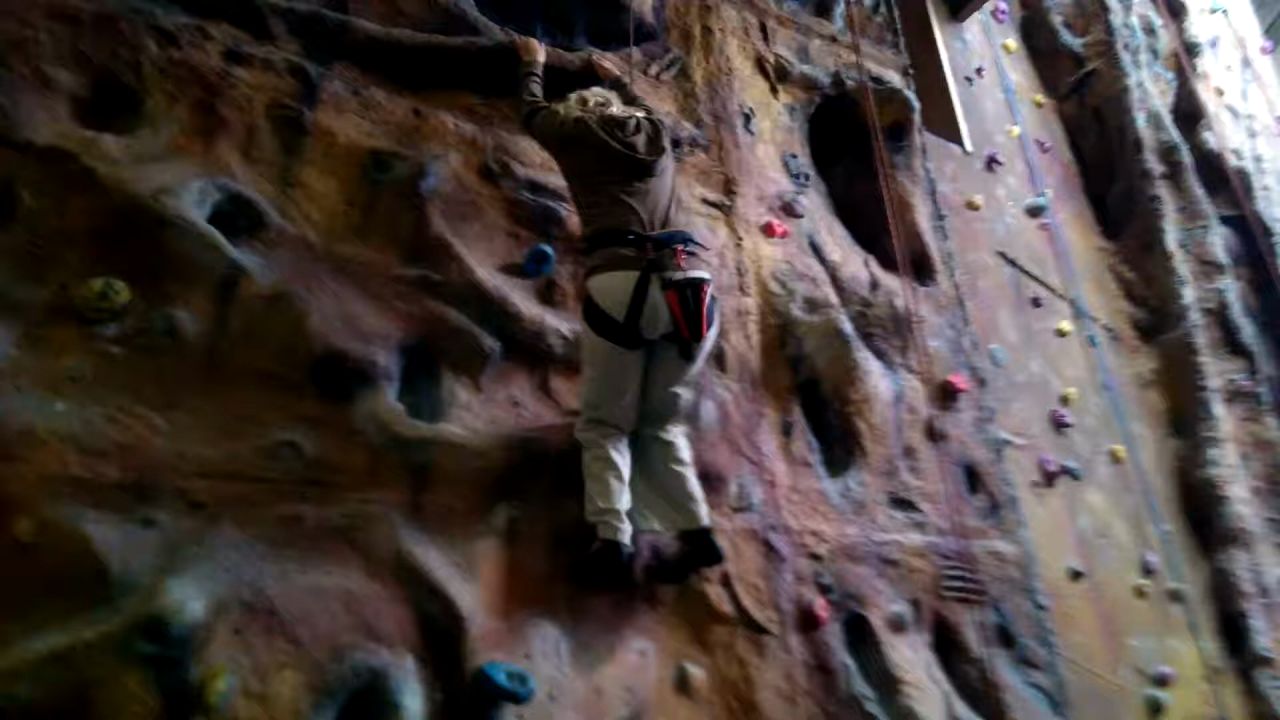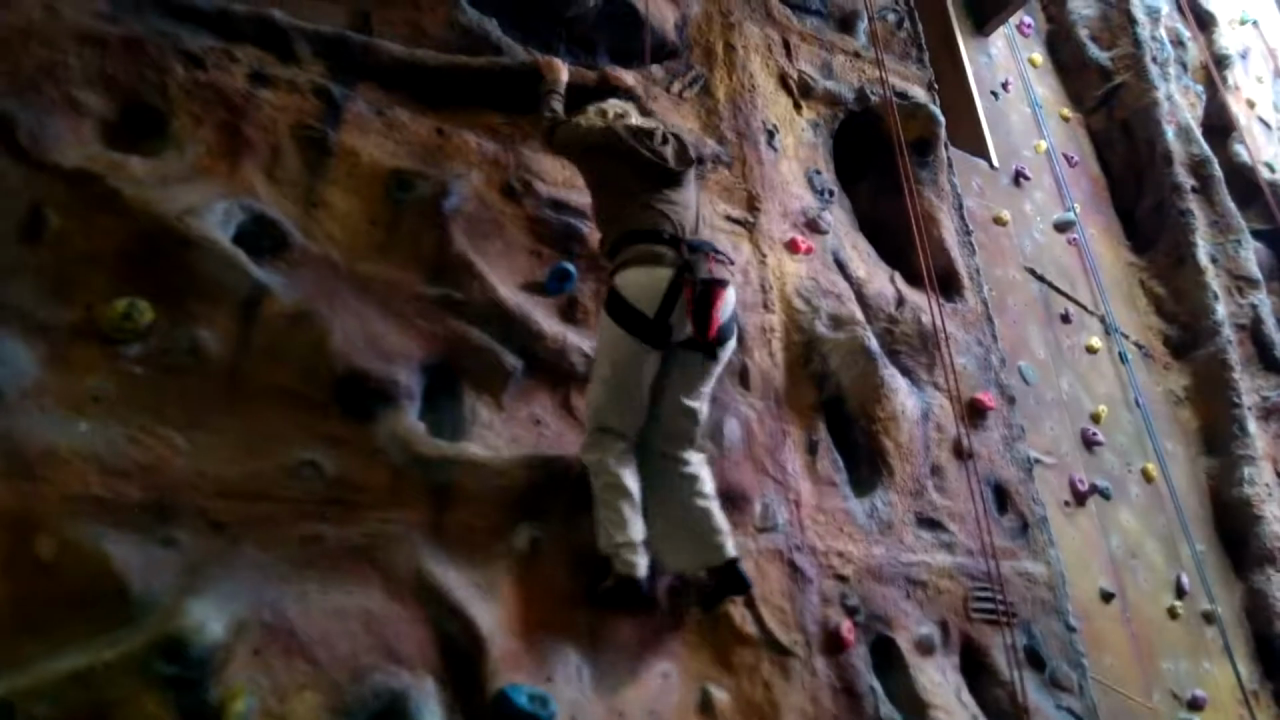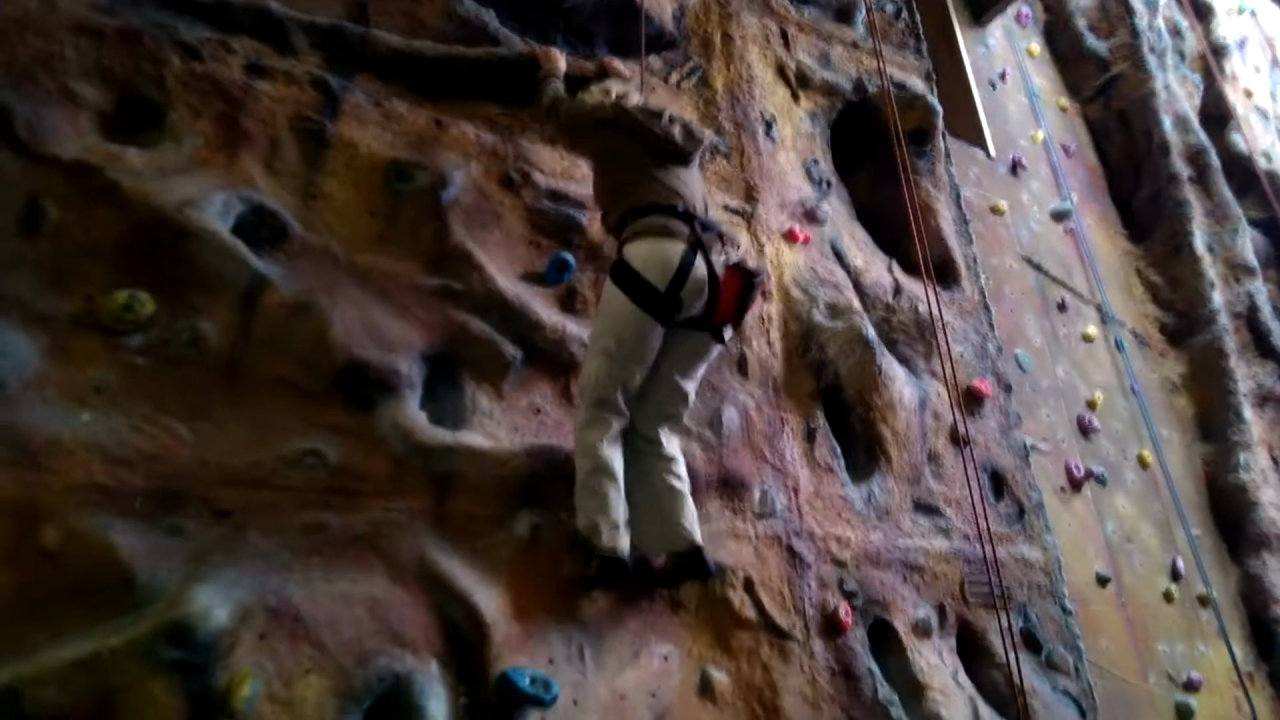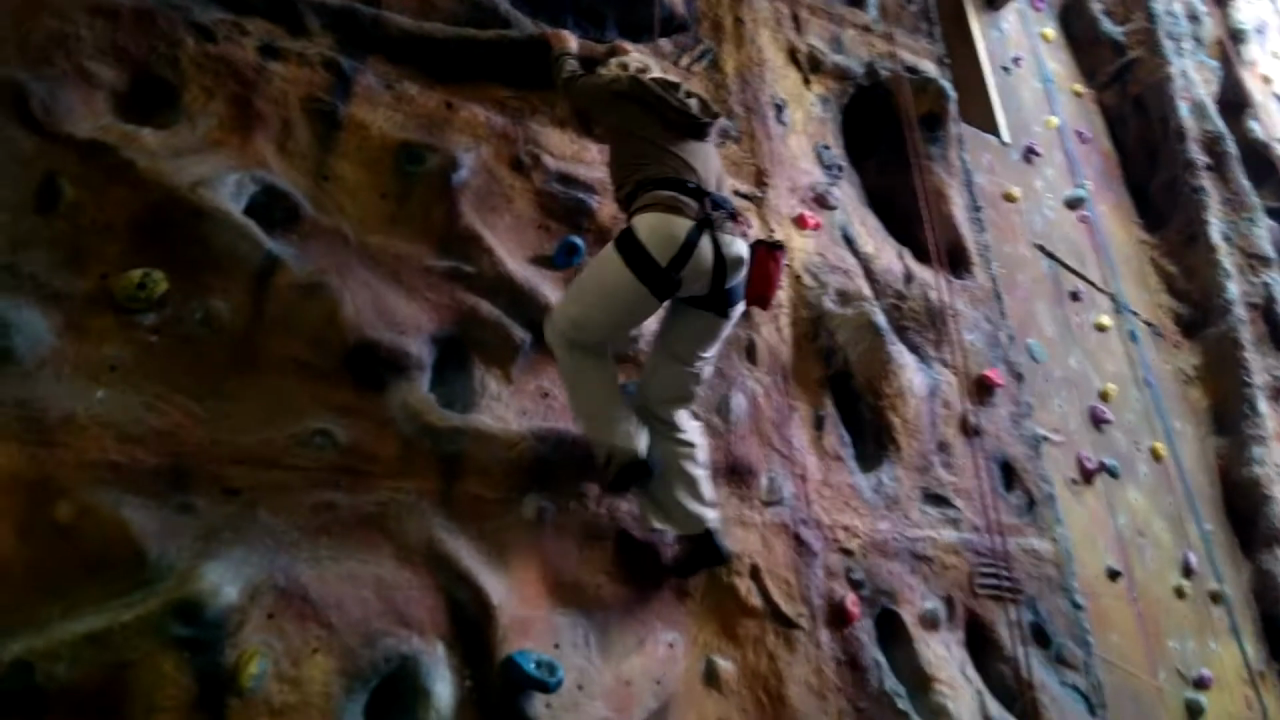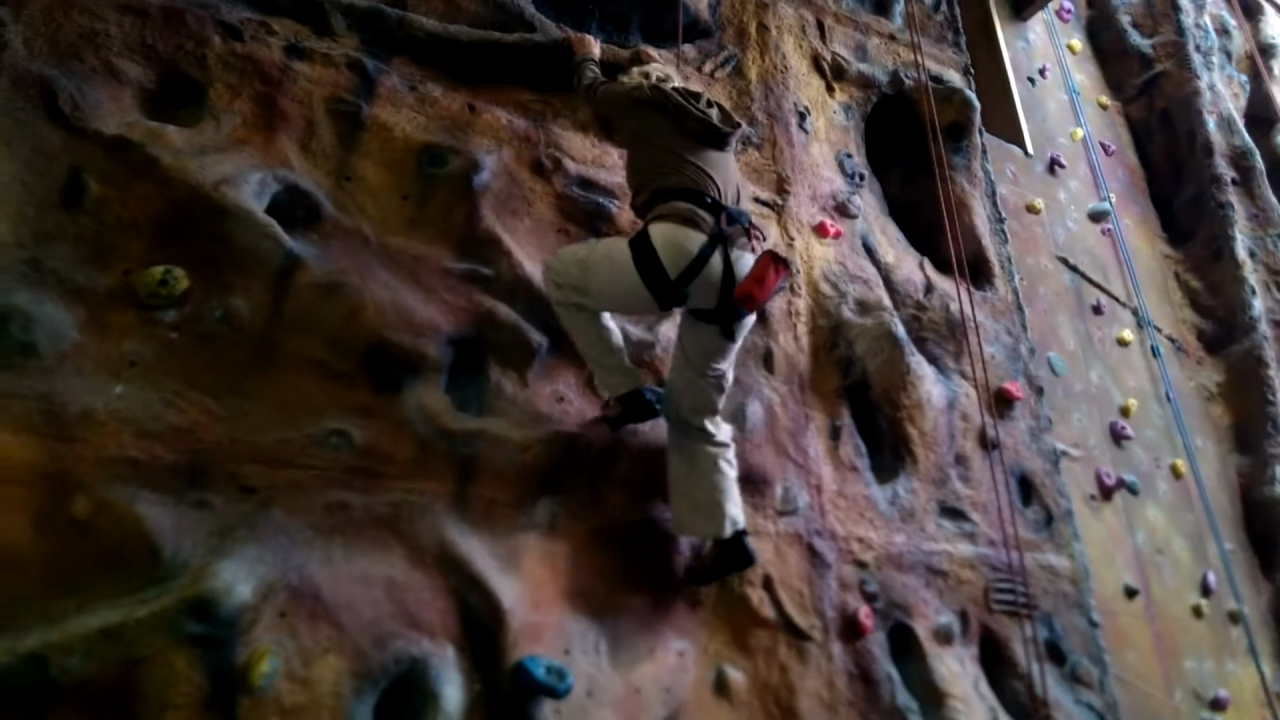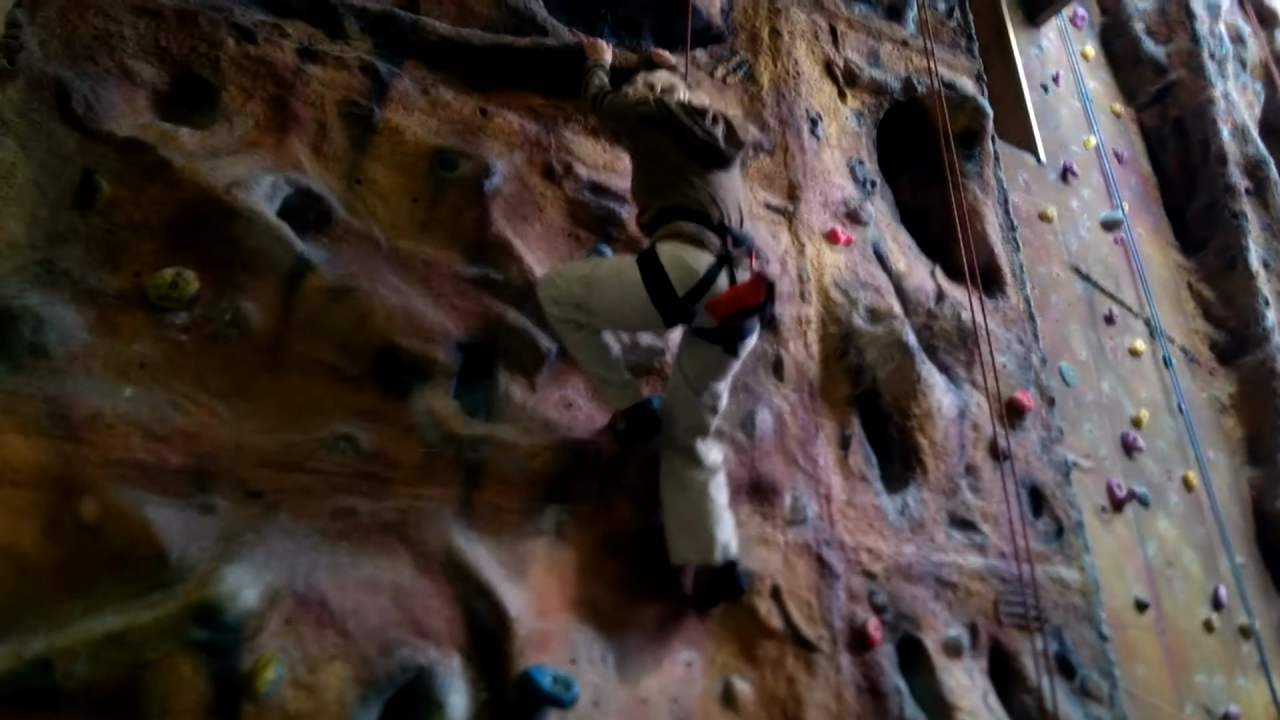
dt=0.2s
person 1, frame 1
left shoulder: (574, 134)
right shoulder: (657, 137)
left elbow: (533, 111)
left wrist: (533, 63)
right wrist: (614, 80)
left hip: (621, 283)
right hip: (689, 286)
left knee: (604, 425)
right knee: (660, 421)
left ankle: (612, 538)
right ankle: (695, 532)
person 1, frame 2
left shoulder: (602, 143)
right shoulder: (675, 152)
left elbow: (554, 128)
left wrist: (555, 82)
right wrist: (631, 94)
left hip: (649, 283)
right hip: (714, 294)
left knee: (609, 435)
right knee: (674, 444)
left ankle: (625, 569)
right ankle: (720, 563)
person 1, frame 3
left shoulder: (607, 119)
right shoulder: (679, 138)
left elbow: (556, 107)
left wrist: (553, 70)
right wrist: (625, 79)
left hip: (657, 256)
right hip: (714, 272)
left knee: (602, 409)
right knee: (653, 421)
left ankle: (608, 548)
right ankle: (684, 545)
person 1, frame 4
left shoulder: (624, 94)
right shoulder: (694, 114)
left elbow: (572, 84)
left wrist: (565, 50)
right wrist: (637, 62)
left hip: (667, 231)
right hip: (728, 251)
left knee: (570, 333)
right knee: (668, 402)
left ankle: (626, 449)
right ankle: (700, 530)
person 1, frame 5
left shoulder: (643, 101)
right shoulder: (716, 123)
left elbow: (593, 89)
left wrist: (587, 54)
right wrist: (661, 65)
left hip: (679, 243)
right hip: (738, 269)
left knee: (561, 273)
right knee: (696, 413)
left ankle: (626, 392)
right ankle: (727, 536)
person 1, frame 6
left shoulder: (650, 113)
right shoulder: (722, 134)
left elbow: (599, 97)
left wrist: (599, 59)
right wrist: (676, 73)
left hip: (684, 265)
right hip: (739, 292)
left knee: (557, 290)
right knee: (689, 436)
left ankle: (630, 406)
right ankle: (719, 562)
